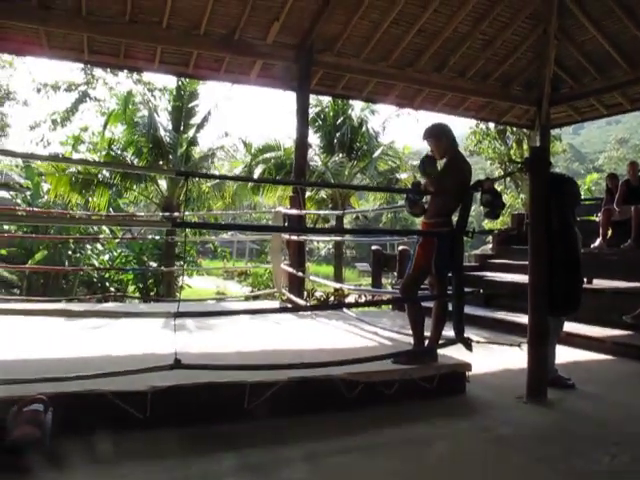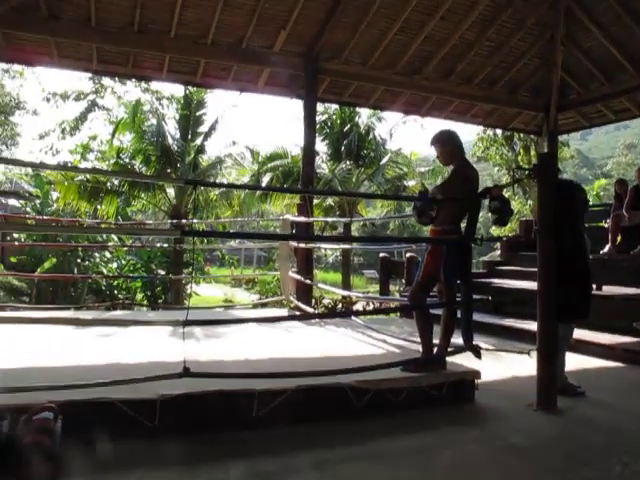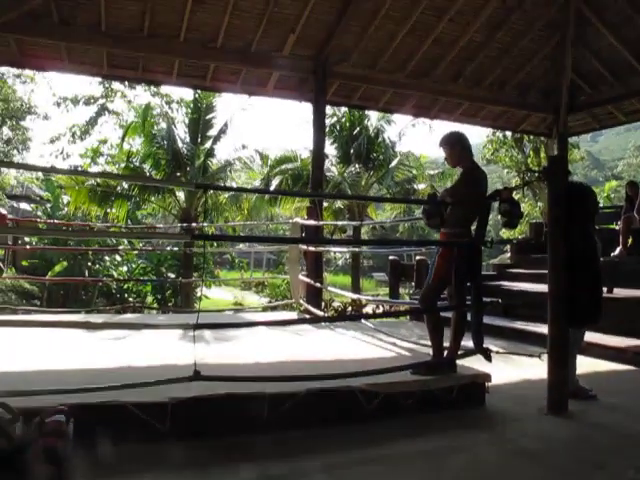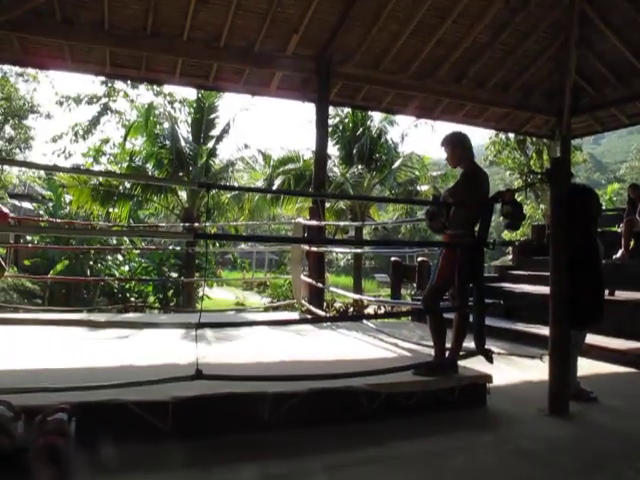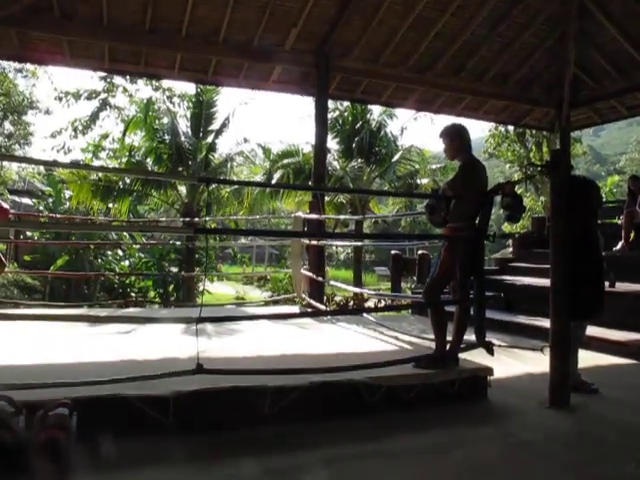
dt=0.2s
person 1, frame 1
left shoulder: (454, 162)
right shoulder: (460, 164)
left elbow: (433, 185)
left wrist: (424, 184)
right wrist: (424, 207)
left hip: (436, 233)
right hip: (443, 232)
left knee: (408, 288)
right knee: (439, 290)
left ankle: (420, 349)
right ankle: (431, 348)
person 1, frame 2
left shoulder: (461, 171)
right shoulder: (468, 171)
left elbow: (439, 192)
left wrist: (431, 193)
right wrist: (432, 210)
left hip: (444, 240)
right hip: (452, 239)
left knee: (417, 295)
right knee: (448, 297)
left ankle: (428, 356)
right ankle: (439, 356)
person 1, frame 3
left shoulder: (470, 174)
right shoulder: (477, 174)
left elbow: (448, 196)
left wrist: (440, 197)
left hip: (454, 243)
right hip: (462, 242)
left knee: (428, 298)
right knee: (458, 300)
left ankle: (439, 359)
right ankle: (450, 359)
person 1, frame 4
left shoulder: (470, 175)
right shoulder: (479, 175)
left elbow: (449, 197)
left wrist: (443, 198)
left hip: (457, 244)
right hip: (466, 243)
left knee: (431, 299)
right knee: (460, 302)
left ankle: (440, 359)
right ankle: (451, 360)
person 1, frame 5
left shoulder: (468, 167)
right shoulder: (477, 167)
left elbow: (448, 190)
left wrist: (442, 192)
left hip: (458, 237)
right hip: (467, 237)
left knee: (432, 291)
right knee: (461, 294)
left ankle: (440, 353)
right ankle: (452, 352)
person 2, frame 1
left shoulder: (559, 219)
right shoulder: (559, 220)
right elbow: (564, 251)
left hip: (557, 276)
right hip: (558, 277)
left knee: (551, 325)
right knee: (552, 325)
left ankle: (549, 370)
right ankle: (549, 373)
person 2, frame 2
left shoulder: (565, 218)
right shoulder: (568, 219)
right elbow: (575, 246)
left hip: (565, 279)
right hip: (568, 279)
left knee: (561, 330)
right knee: (562, 329)
left ankle: (558, 377)
right ankle: (558, 380)
person 2, frame 3
left shoulder: (571, 209)
right shoulder: (579, 209)
left hip: (575, 275)
right hip: (579, 276)
left knee: (573, 329)
right knee: (575, 329)
left ankle: (569, 380)
right ankle: (569, 382)
person 2, frame 4
left shoulder: (571, 204)
right shoulder: (581, 203)
left hip: (576, 273)
right hip: (581, 274)
left knee: (574, 328)
right knee: (577, 327)
left ankle: (570, 381)
right ankle: (570, 384)
person 2, frame 5
left shoulder: (568, 190)
right shoulder: (582, 189)
left hip: (577, 261)
right hip: (582, 262)
left knee: (575, 317)
right knee: (578, 317)
left ankle: (570, 372)
right ankle: (571, 375)
